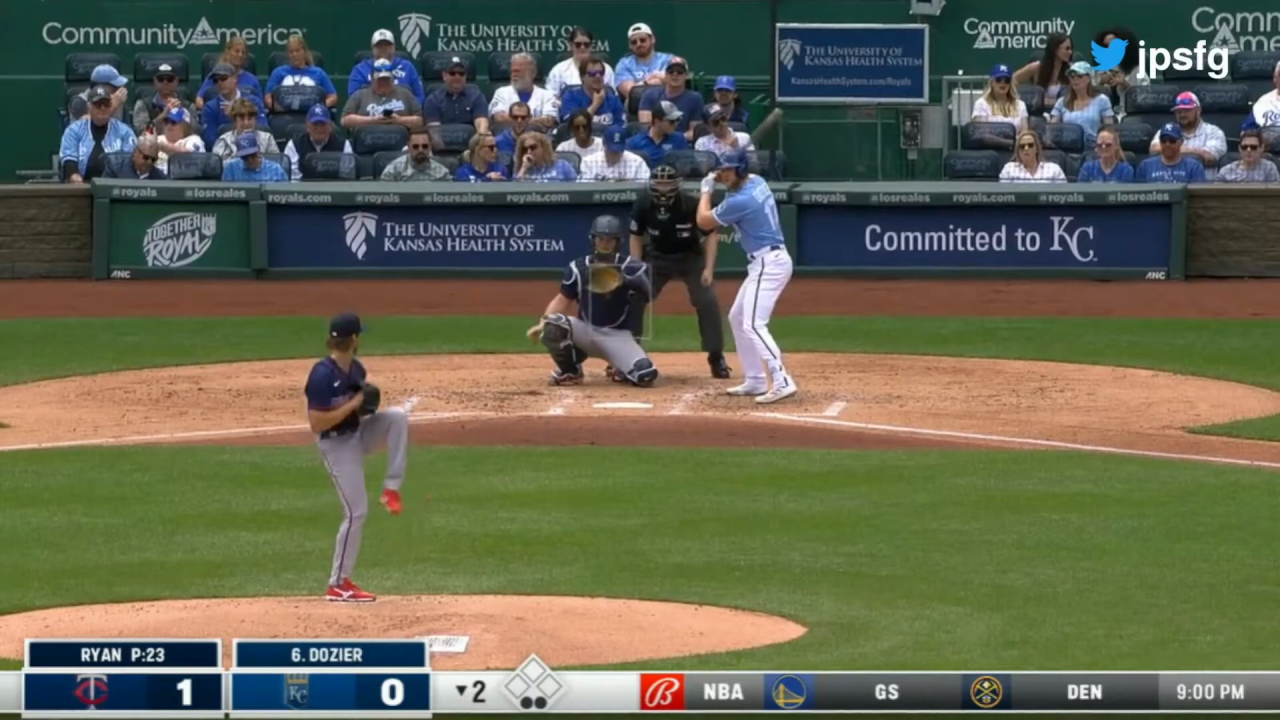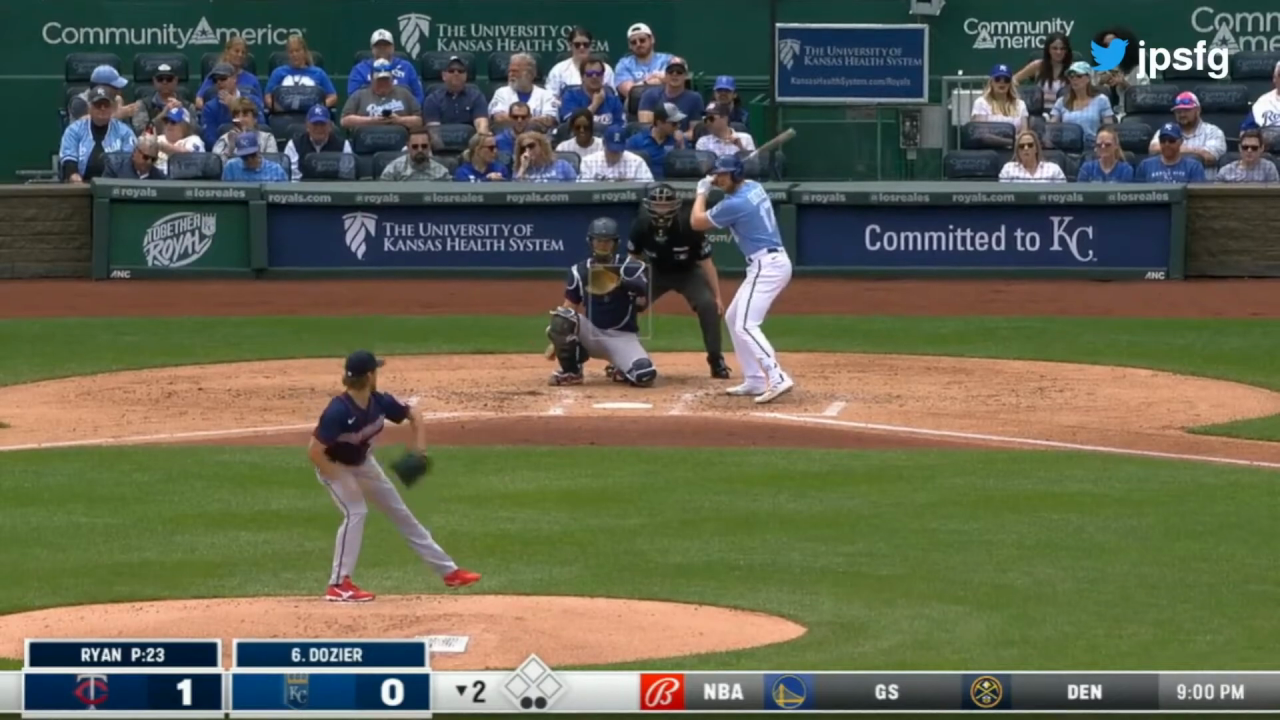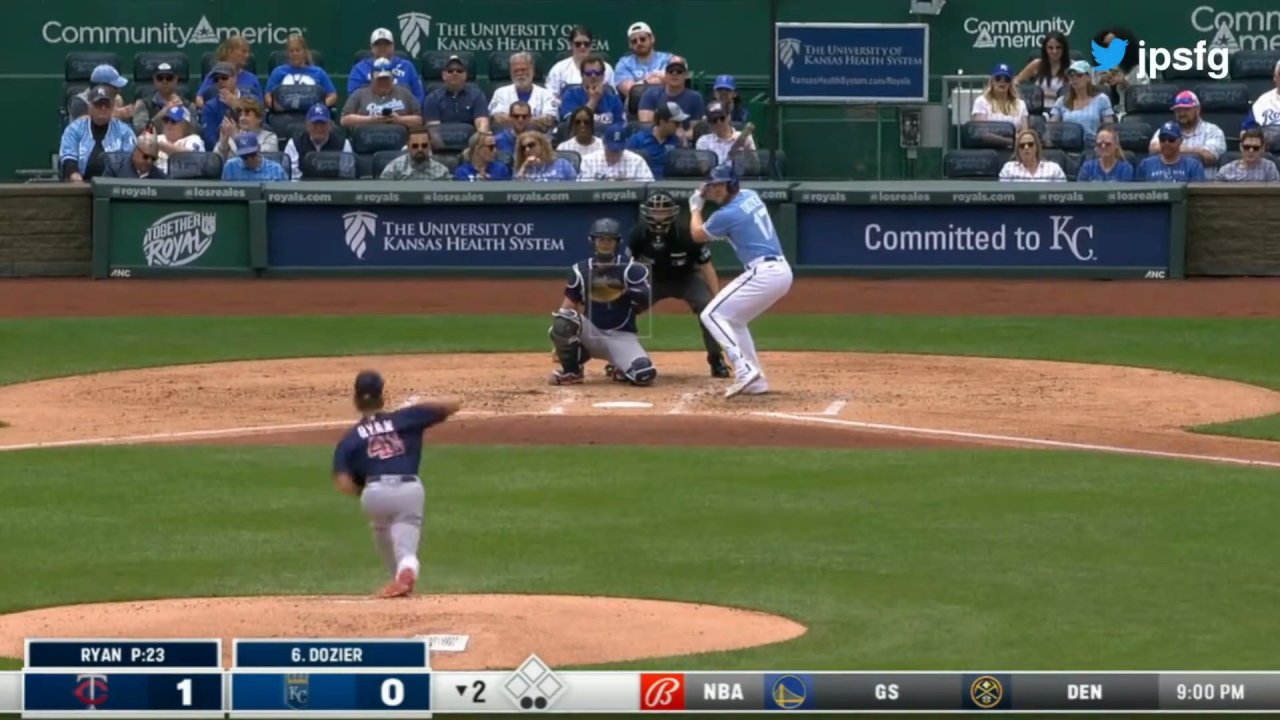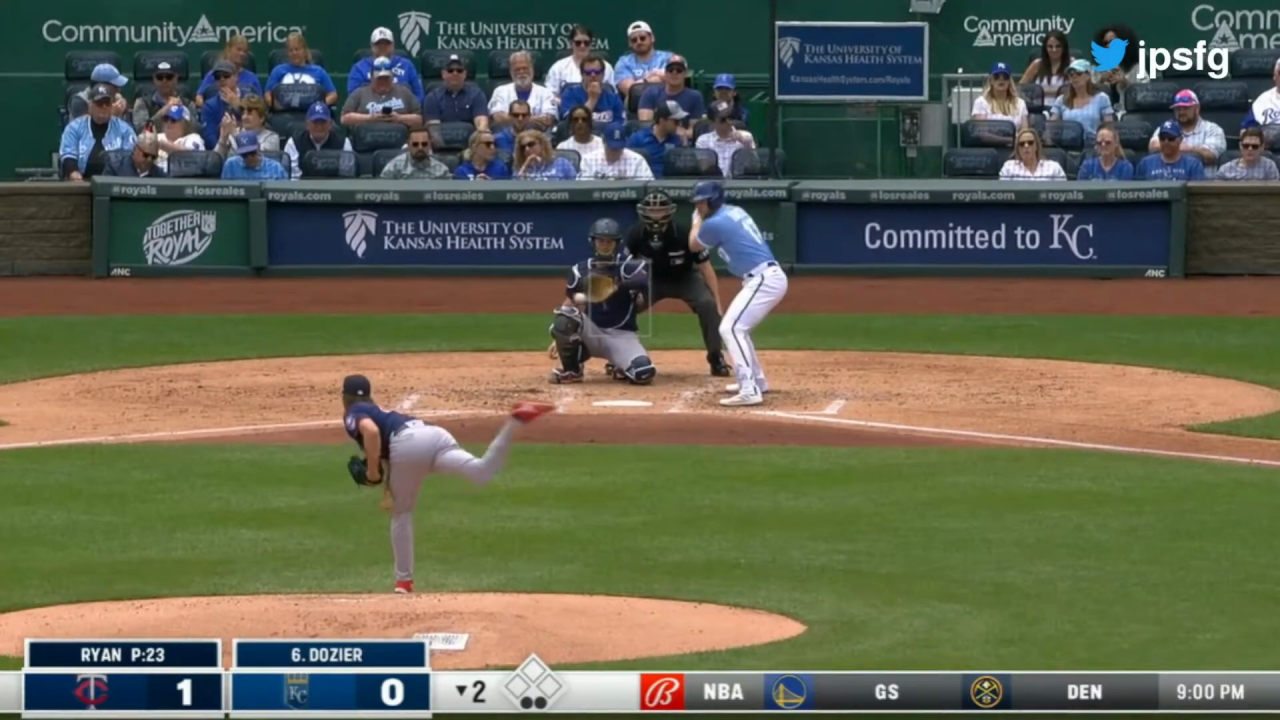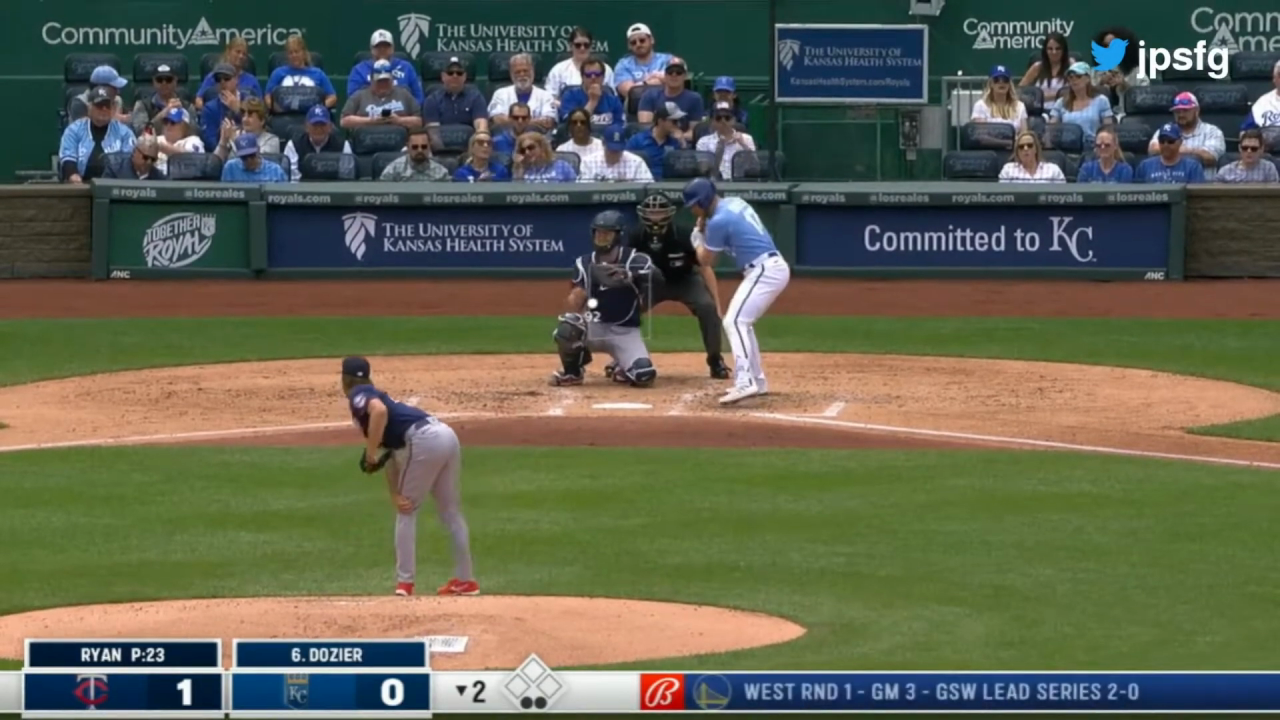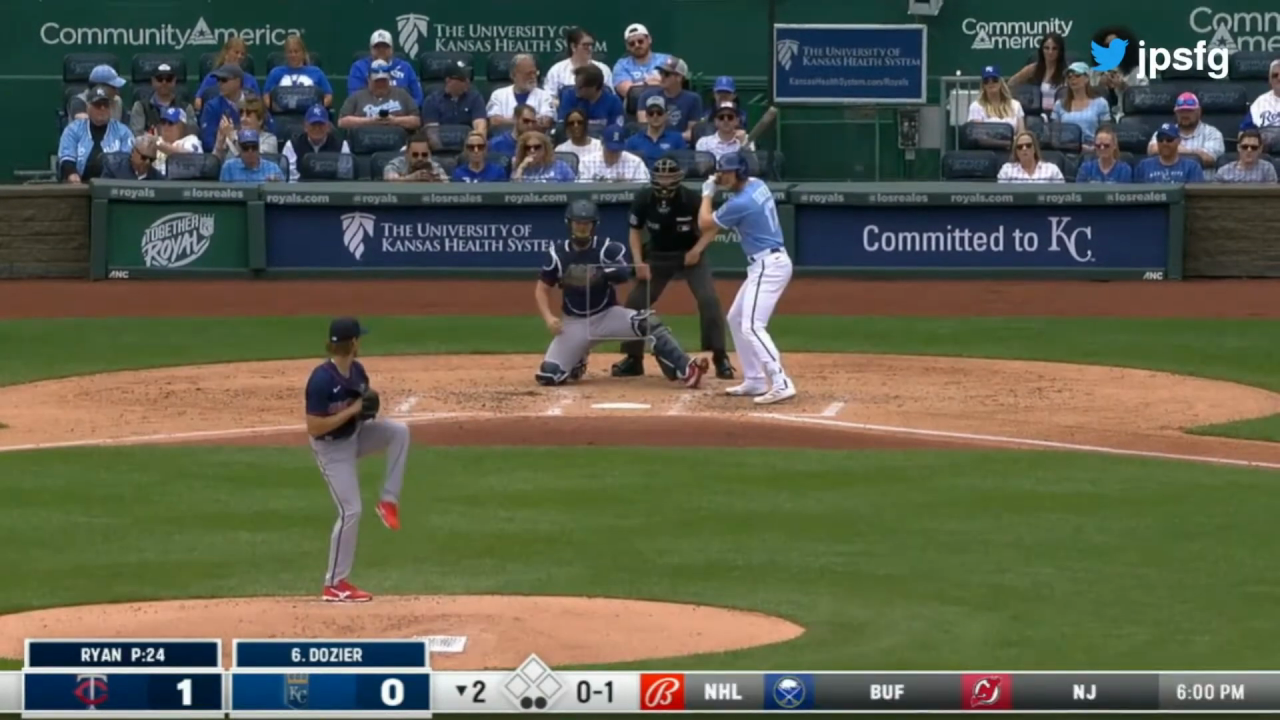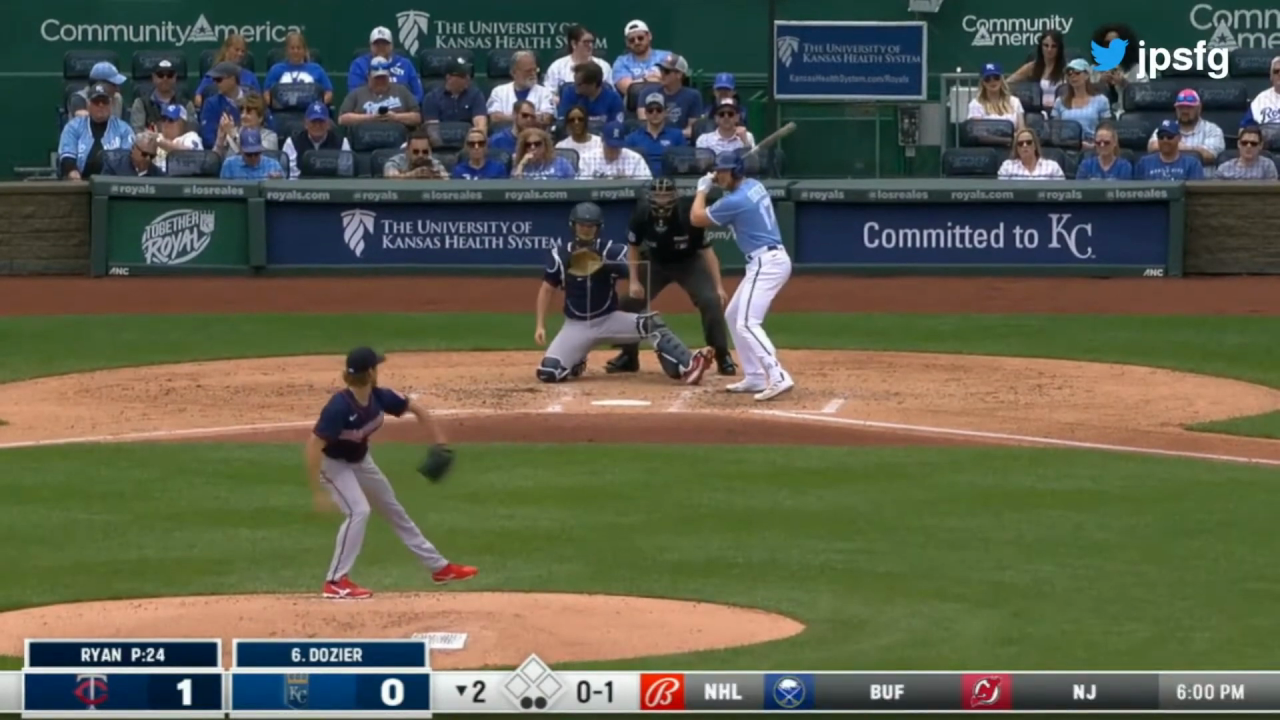
dt=0.4s
person 1, frame 1
left shoulder: (355, 367)
right shoulder: (322, 376)
right elbow: (317, 424)
left wrist: (368, 400)
right wrist: (353, 404)
left hip: (362, 431)
right hip: (337, 446)
left knee: (398, 416)
right knee: (357, 512)
left ankle: (392, 488)
right ankle: (338, 585)
person 1, frame 2
left shoulder: (380, 401)
right shoulder: (338, 411)
left elbow: (414, 416)
right elbow: (314, 452)
left wrist: (419, 448)
right wrist: (344, 481)
left hip: (364, 463)
right hip: (334, 469)
left knee: (402, 516)
right knee: (356, 513)
left ankle: (449, 571)
right ankle: (338, 585)
person 1, frame 3
left shoulder: (349, 439)
right shoulder: (407, 416)
left elbow: (344, 486)
right elbow: (452, 406)
right wrist: (420, 406)
left hip: (374, 496)
right hip: (409, 494)
left knee: (381, 528)
right knee: (406, 552)
left ankle: (400, 577)
right ankle: (406, 571)
person 1, frame 4
left shoulder: (354, 413)
right shoulder: (378, 411)
left elbow: (371, 431)
right elbow: (390, 465)
left wrist: (372, 472)
right wrist: (389, 496)
left hip: (407, 444)
right hip: (434, 435)
left knee: (400, 513)
right knee: (483, 471)
left ankle: (404, 579)
right ankle: (518, 418)
person 1, frame 5
left shoulder: (358, 395)
left elbow: (379, 410)
right elbow: (391, 457)
left wrist: (371, 451)
right wrist: (396, 494)
left hip: (424, 440)
right hip: (445, 435)
left knee: (407, 513)
right knee: (449, 511)
left ankle: (405, 581)
right ankle: (465, 579)
person 1, frame 6
left shoulder: (356, 369)
right shoulder: (321, 380)
left elbow: (368, 394)
right elbow: (313, 428)
left wrist: (366, 405)
right wrist: (352, 410)
left hip: (358, 433)
right hip: (331, 447)
left knee: (399, 430)
right knee: (351, 510)
left ankle: (389, 501)
right ankle: (335, 584)
person 1, frame 7
left shoulder: (380, 396)
right shoulder: (338, 406)
left elbow: (414, 409)
right elbow: (312, 446)
left wrist: (439, 440)
right wrist: (318, 491)
left hip: (360, 461)
right hip: (334, 465)
left knee: (395, 512)
right knee: (358, 512)
left ankle: (439, 566)
right ankle: (335, 582)
person 2, frame 1
left shoulder: (740, 201)
right shoulder: (758, 182)
left elbow: (703, 221)
right elbow: (747, 179)
left wrist: (706, 190)
right wrist: (719, 179)
left hip: (768, 264)
right hip: (770, 262)
left knee: (753, 324)
right knee: (738, 318)
left ankle: (782, 382)
right ankle: (756, 381)
person 2, frame 2
left shoulder: (734, 204)
right shoulder: (755, 187)
left elbow: (696, 222)
left wrist: (701, 192)
right wrist: (715, 182)
left hip: (767, 266)
right hip: (778, 263)
left knee: (745, 325)
right knee: (736, 319)
left ankle: (777, 378)
right ankle: (755, 381)
person 2, frame 3
left shoulder: (727, 214)
right shoulder: (750, 195)
left elbow: (697, 236)
left wrist: (695, 207)
right wrist: (708, 195)
left hip: (763, 273)
right hip: (782, 272)
left knee: (712, 315)
right knee: (734, 321)
left ankle: (743, 370)
right ankle: (756, 380)
person 2, frame 4
left shoulder: (714, 223)
right shoulder: (734, 210)
left elbow: (694, 246)
left wrist: (696, 223)
left hip: (764, 280)
right hip: (770, 278)
left knee: (730, 328)
right knee: (738, 326)
left ankle: (749, 390)
right ankle: (755, 380)
person 2, frame 5
left shoulder: (718, 221)
right shoulder: (734, 202)
left elbow: (706, 261)
left wrist: (698, 241)
left hip: (765, 271)
right hip: (774, 268)
left knee: (734, 320)
right knee: (741, 323)
left ankle: (746, 382)
right ankle: (754, 380)
person 2, frame 6
left shoulder: (740, 203)
right shoulder: (758, 185)
left elbow: (705, 225)
left wrist: (707, 194)
right wrist: (719, 182)
left hip: (768, 266)
right hip: (770, 263)
left knee: (752, 326)
right knee: (736, 319)
left ankle: (780, 384)
right ankle: (756, 381)
person 2, frame 7
left shoulder: (734, 201)
right shoulder: (755, 185)
left elbow: (696, 218)
left wrist: (702, 189)
right wrist: (714, 181)
left hip: (767, 263)
right hip: (776, 260)
left knee: (746, 322)
right knee: (735, 316)
left ankle: (777, 377)
right ankle: (756, 378)
person 3, frame 1
left shoulder: (692, 205)
right shoulder: (643, 205)
left elbow: (711, 236)
right elbow: (635, 238)
left wrist: (709, 268)
left hip: (691, 257)
right hip: (657, 258)
left knee: (707, 301)
right knee: (635, 299)
left ankle: (716, 357)
person 3, frame 2
left shoulder: (690, 227)
right shoulder: (640, 226)
left elbow: (706, 263)
right elbow: (633, 259)
left wrist: (718, 297)
left hip: (688, 272)
right hip: (654, 273)
left knee: (708, 305)
left ankle: (716, 359)
person 3, frame 3
left shoulder: (688, 234)
right shoulder: (638, 234)
left elbow: (707, 268)
left hip: (687, 278)
right hip: (653, 280)
left knee: (707, 306)
left ankle: (716, 359)
person 3, frame 4
left shoulder: (685, 233)
right shoulder: (635, 234)
left elbow: (705, 267)
left wrist: (717, 301)
left hip: (686, 278)
right hip: (652, 281)
left knee: (707, 305)
left ankle: (716, 357)
person 3, frame 5
left shoulder: (686, 235)
right shoulder: (635, 236)
left elbow: (705, 269)
left wrist: (717, 302)
left hip: (685, 280)
left knee: (708, 307)
left ankle: (715, 360)
person 3, frame 6
left shoulder: (692, 198)
right shoulder: (643, 199)
left elbow: (711, 227)
right elbow: (635, 231)
left wrist: (697, 249)
right wrist: (639, 262)
left hip: (689, 255)
right hip: (657, 256)
left knee: (708, 299)
right knee: (636, 301)
left ankle: (720, 357)
right ankle: (633, 358)
person 3, frame 7
left shoulder: (688, 218)
right shoulder: (640, 217)
left elbow: (707, 251)
right elbow: (633, 248)
left wrist: (719, 286)
right wrist: (634, 280)
left hip: (688, 264)
right hip: (656, 265)
left knee: (711, 301)
right knee: (629, 301)
left ankle: (722, 355)
right ankle: (629, 355)
person 4, frame 1
left shoulder: (629, 265)
right shoulder: (578, 267)
left elbow: (646, 290)
right elbow: (562, 301)
left wrist: (623, 281)
right wrist: (542, 326)
left hip: (617, 335)
right hip: (587, 331)
left knee: (645, 375)
right knee: (553, 325)
left ankle: (620, 368)
right ankle: (571, 372)
person 4, frame 2
left shoulder: (630, 266)
right shoulder: (579, 271)
left elbow: (644, 291)
right elbow: (569, 308)
left wrist: (620, 282)
right wrist: (559, 340)
left hip: (621, 336)
right hip: (591, 333)
left knee: (645, 375)
right knee: (561, 317)
left ankle: (622, 369)
right ankle: (571, 371)
person 4, frame 3
left shoulder: (632, 269)
right shoulder: (580, 270)
left elbow: (647, 300)
right elbow: (568, 306)
left wrist: (624, 290)
right wrist: (561, 340)
left hip: (621, 336)
right hip: (591, 333)
left knee: (644, 374)
right knee: (563, 318)
left ankle: (620, 368)
right ankle: (572, 371)
person 4, frame 4
left shoulder: (629, 265)
right shoulder: (580, 271)
left elbow: (644, 282)
right elbow: (570, 306)
left wrist: (616, 284)
right wrist: (559, 339)
left hip: (621, 335)
right hip: (591, 333)
left knee: (643, 373)
right knee: (564, 316)
left ankle: (620, 367)
right ankle: (572, 370)
person 4, frame 5
left shoulder: (635, 260)
right shoulder: (583, 263)
left elbow: (656, 278)
right elbow: (575, 306)
left wrist: (631, 274)
right wrist: (576, 297)
left hip: (627, 332)
right hip: (596, 326)
left knee: (644, 375)
right knee: (567, 327)
left ankle: (623, 369)
right ankle: (572, 373)
person 4, frame 6
left shoulder: (608, 248)
right shoulder: (557, 253)
left elbow: (624, 273)
right elbow: (542, 289)
left wrist: (598, 274)
right wrist: (549, 316)
left hip: (608, 315)
right hip: (575, 322)
left knee: (649, 323)
right knee: (547, 376)
left ankle: (685, 370)
right ankle: (576, 365)
person 4, frame 7
left shoulder: (611, 249)
right shoulder: (559, 255)
left elbow: (624, 270)
right elbow: (546, 290)
left wrist: (602, 264)
right wrist: (540, 325)
left hip: (610, 320)
right hip: (576, 325)
left knee: (651, 323)
right knee: (548, 372)
left ankle: (687, 367)
right ankle: (575, 364)
